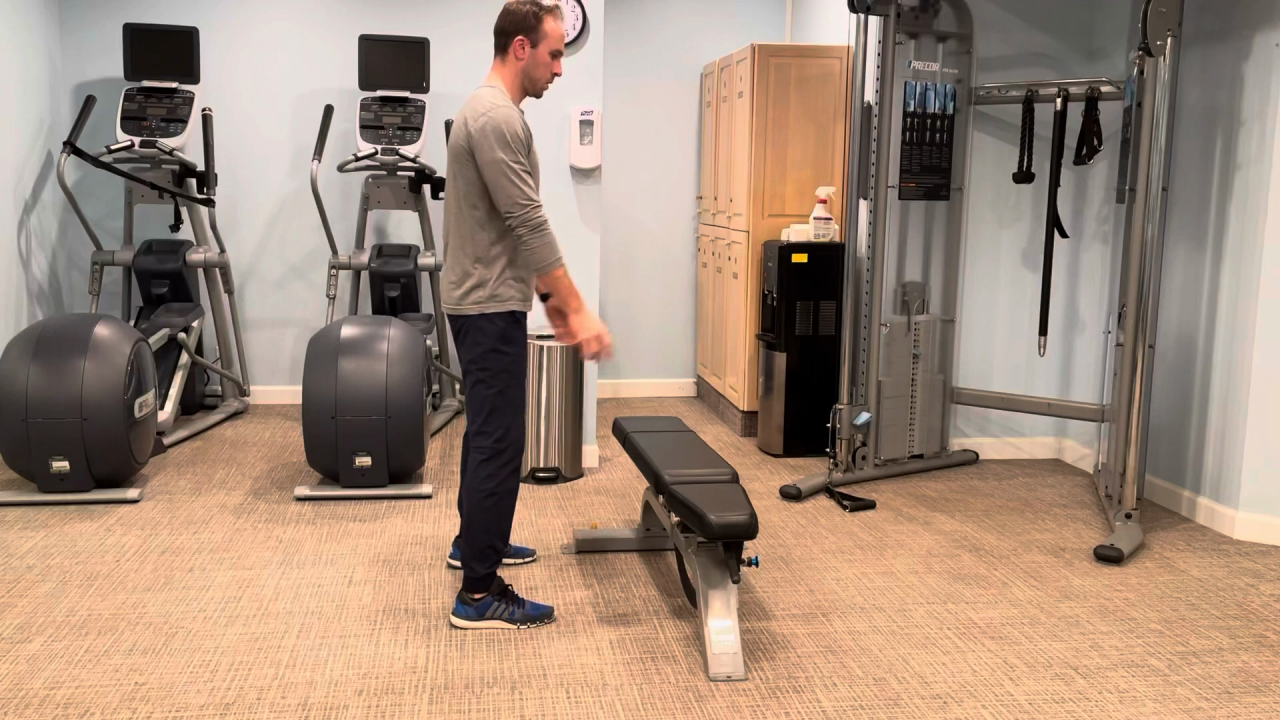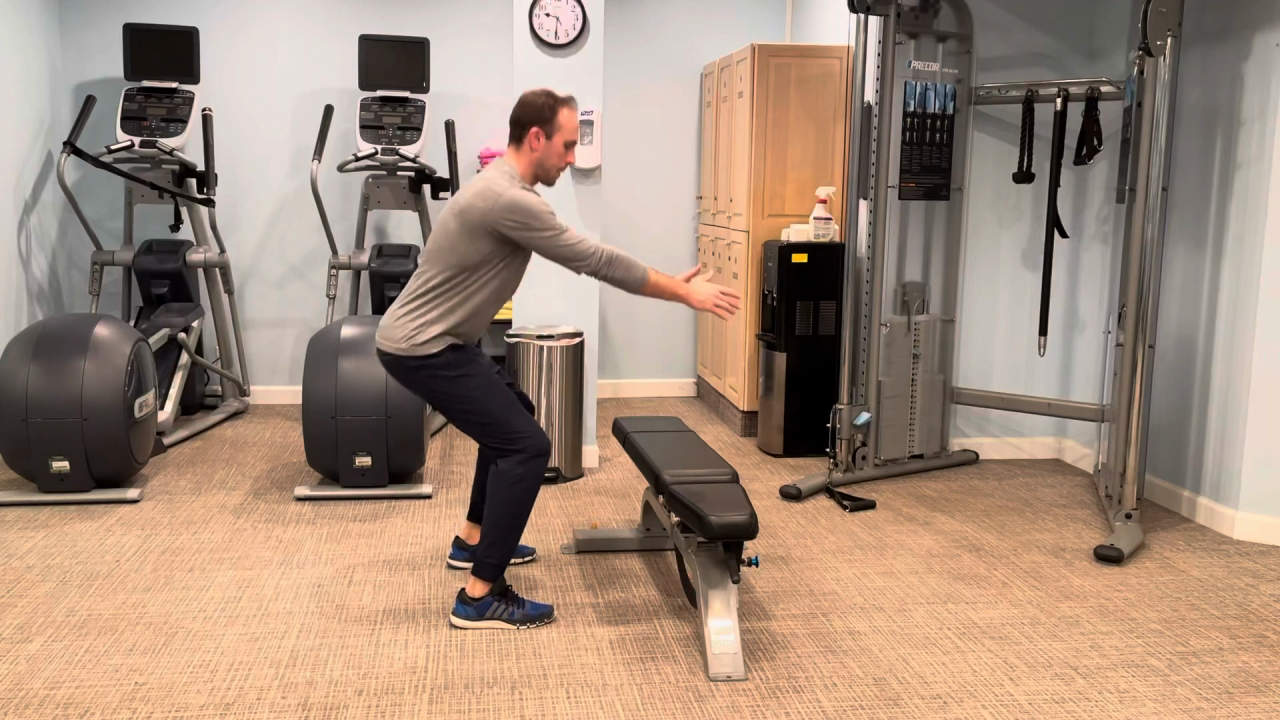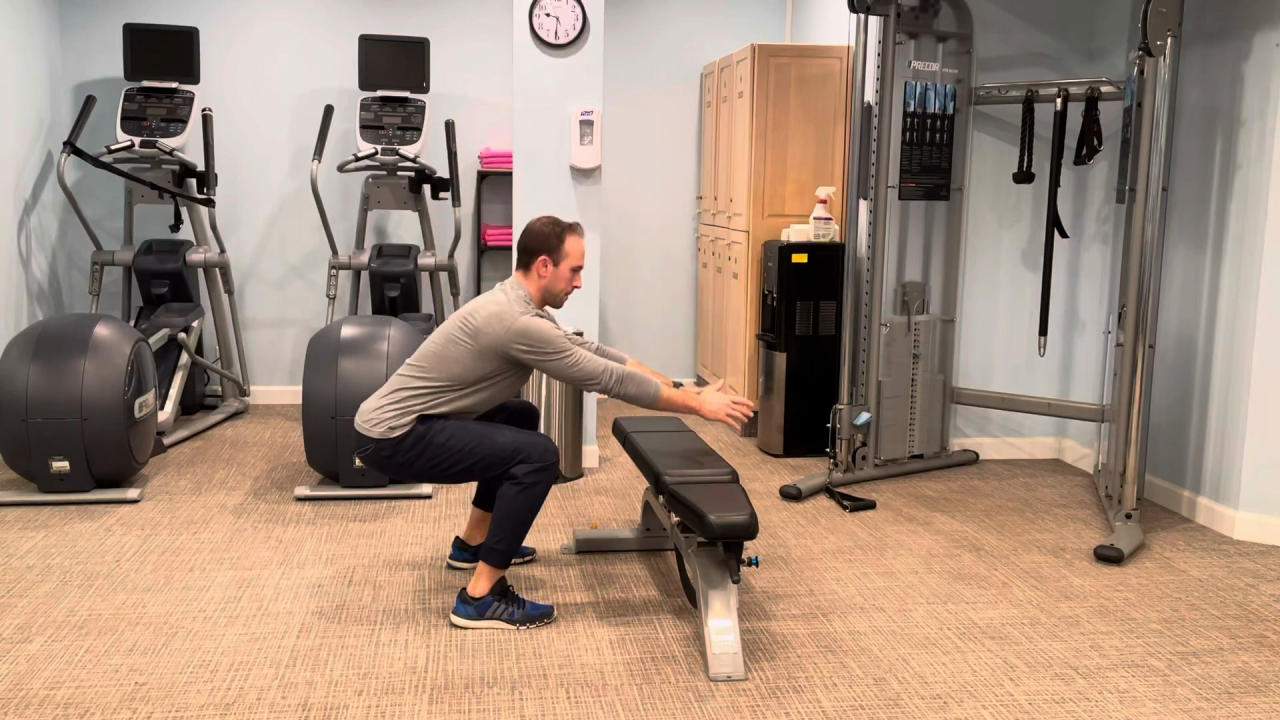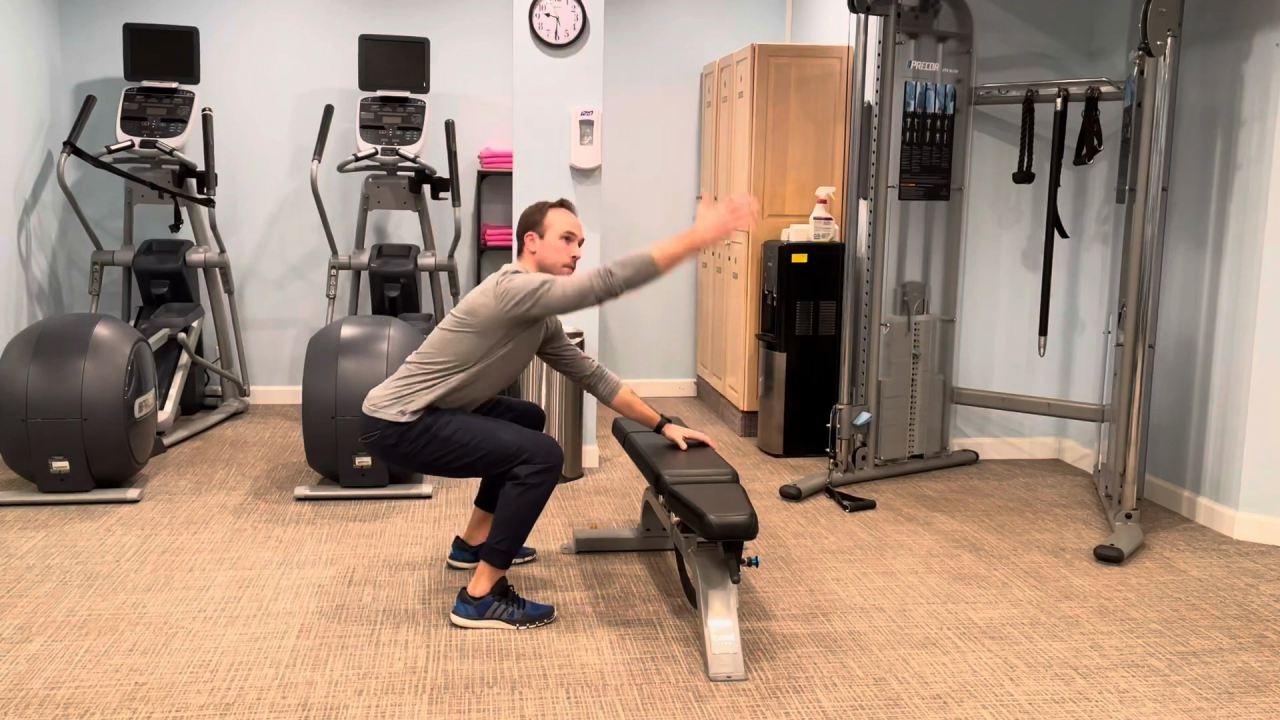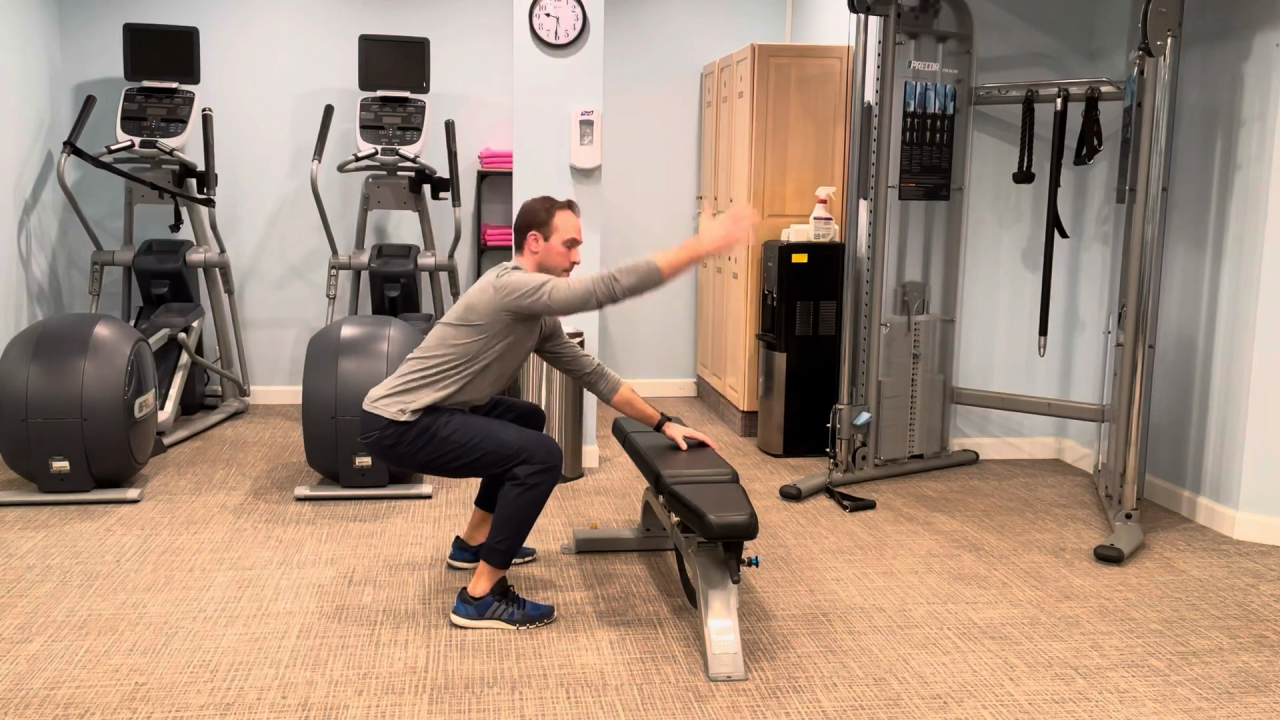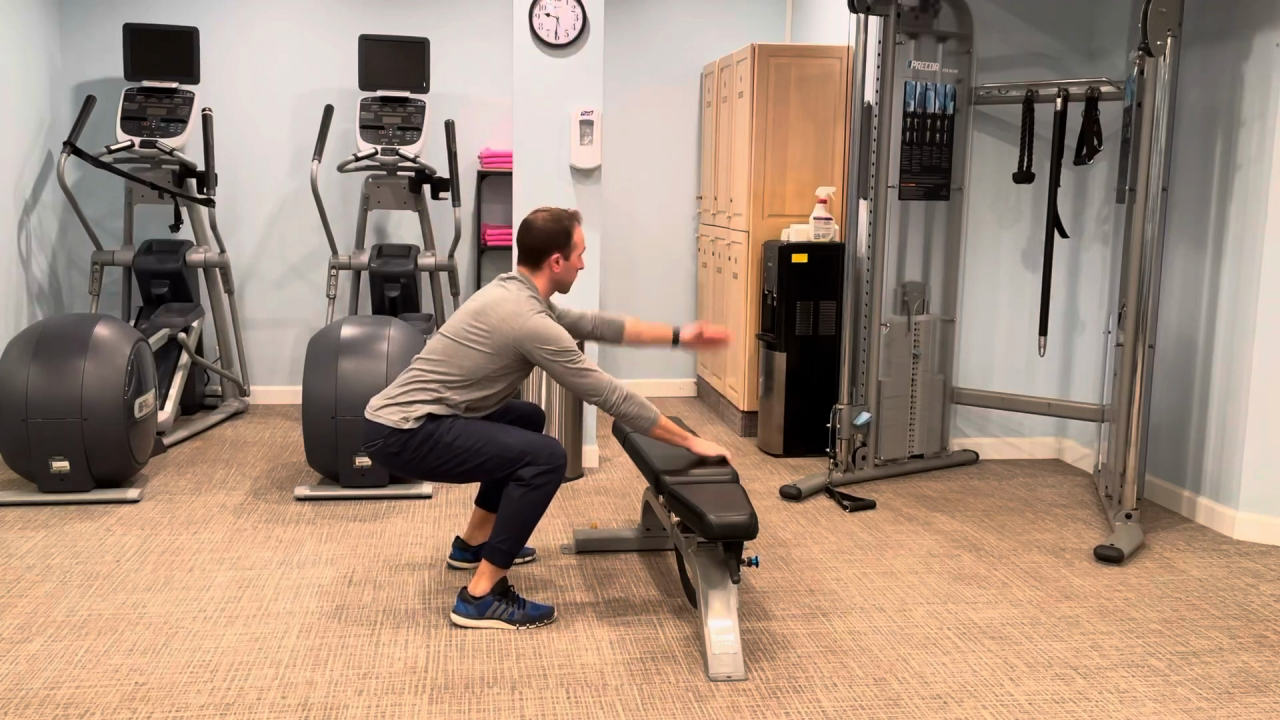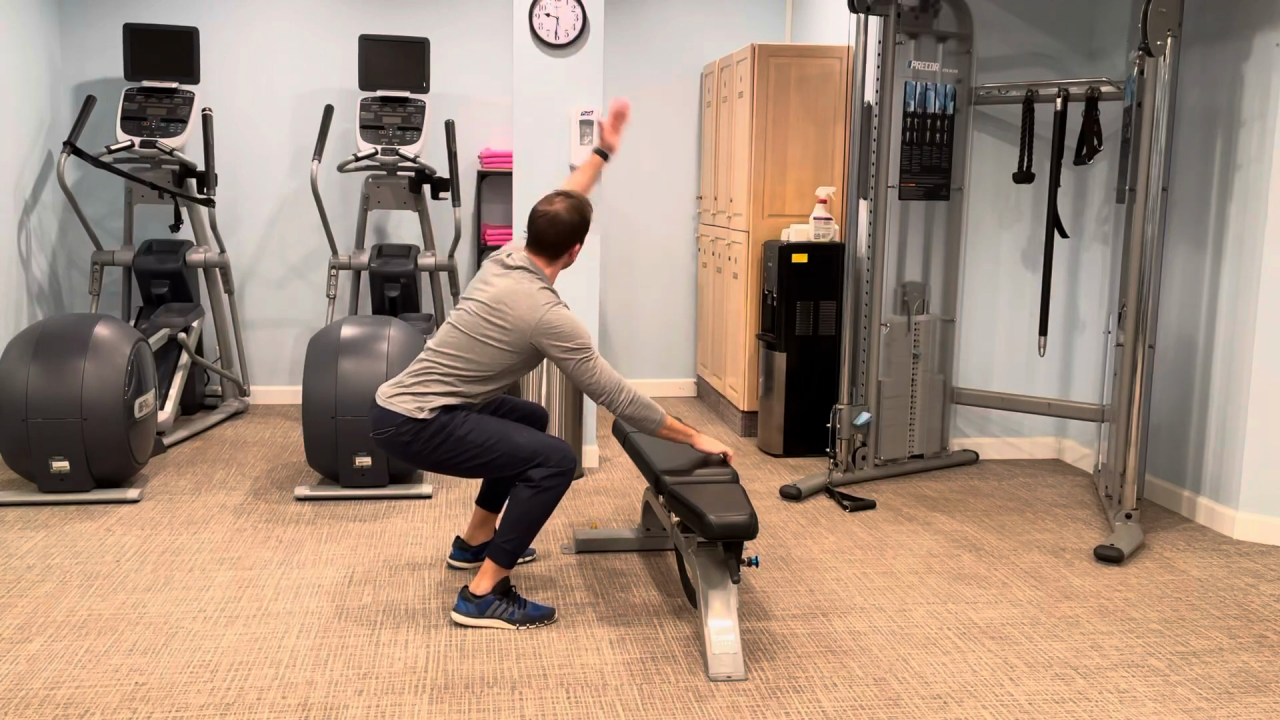
dt=0.7s
person 1, frame 1
left shoulder: (487, 110)
right shoulder: (497, 118)
right elbow: (528, 228)
left wrist: (551, 299)
right wrist: (577, 311)
left hip: (483, 300)
right hip: (490, 307)
left knee: (487, 430)
right knee: (499, 438)
left ankle: (473, 540)
right ankle: (479, 593)
person 1, frame 2
left shoulder: (506, 189)
right shoulder: (508, 200)
left elbow: (587, 251)
right elbow: (596, 261)
left wrist: (670, 280)
right wrist: (686, 294)
left hip: (430, 338)
right hip: (420, 348)
left knee: (512, 416)
right knee: (526, 445)
left ankle: (474, 538)
right ankle: (480, 596)
person 1, frame 3
left shoulder: (518, 306)
right shoulder: (518, 324)
left elbow: (594, 354)
right elbow: (607, 380)
left wrist: (678, 387)
right wrist: (697, 404)
left hip: (402, 419)
right hip: (391, 436)
left knee: (520, 419)
right knee: (537, 455)
left ankle: (474, 542)
right ankle: (480, 597)
person 1, frame 4
left shoulder: (539, 319)
right shoulder: (517, 291)
left elbow: (595, 376)
right elbow: (607, 283)
left wrist: (663, 424)
right wrist: (699, 236)
left hip: (425, 419)
right hip: (396, 426)
left knee: (527, 421)
right knee: (540, 457)
left ankle: (475, 544)
right ankle: (481, 597)
person 1, frame 5
left shoulder: (535, 316)
right shoulder: (514, 285)
left elbow: (592, 370)
right elbow: (608, 287)
left wrist: (663, 422)
right wrist: (704, 244)
left hip: (423, 416)
right hip: (397, 424)
left knee: (527, 420)
right knee: (540, 456)
left ankle: (474, 543)
right ankle: (480, 598)
person 1, frame 6
left shoulder: (513, 291)
right shoulder: (528, 322)
left elbow: (591, 324)
right elbow: (610, 395)
left wrist: (676, 336)
right wrist: (690, 440)
left hip: (404, 418)
right hip: (401, 435)
left knee: (527, 420)
right knee: (544, 458)
left ankle: (474, 542)
right ankle: (481, 597)
person 1, frame 7
left shoulder: (502, 263)
right shoulder: (546, 315)
left elbow: (552, 213)
right elbow: (617, 397)
left wrist: (603, 151)
right wrist: (694, 437)
left hip: (407, 404)
right hip: (413, 423)
left knee: (530, 421)
right knee: (554, 460)
left ankle: (475, 542)
right ankle: (482, 595)
